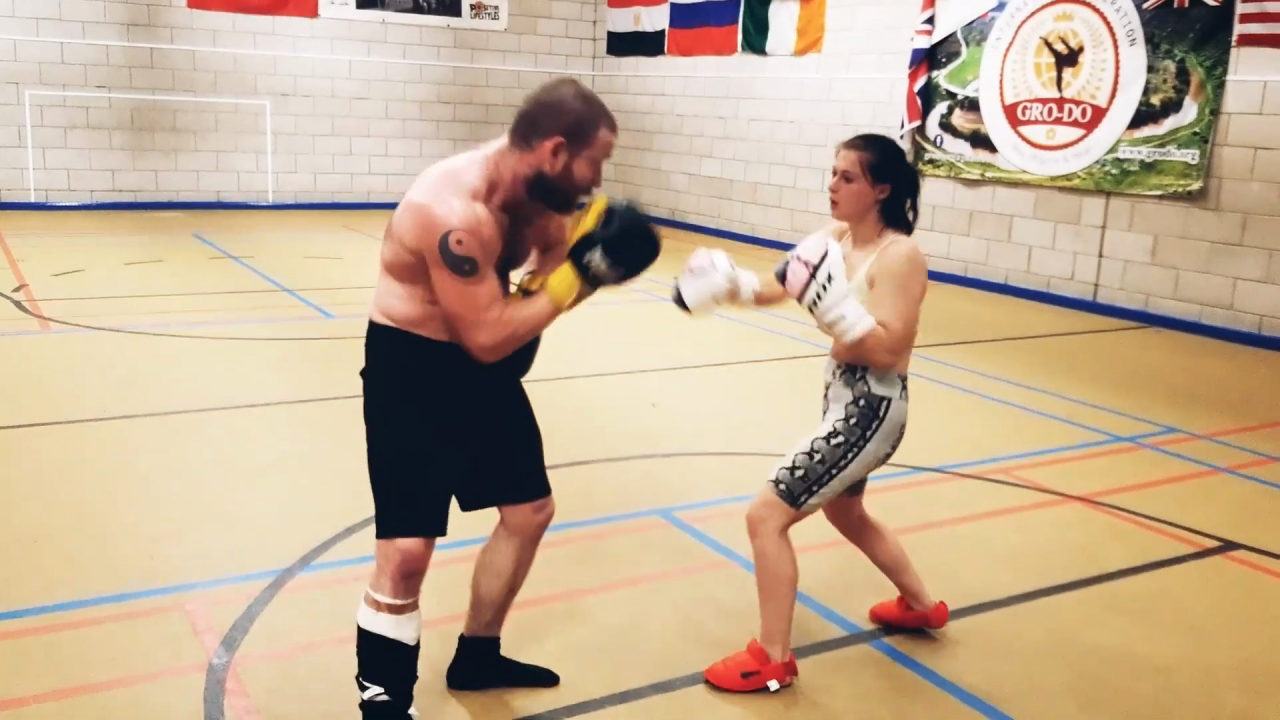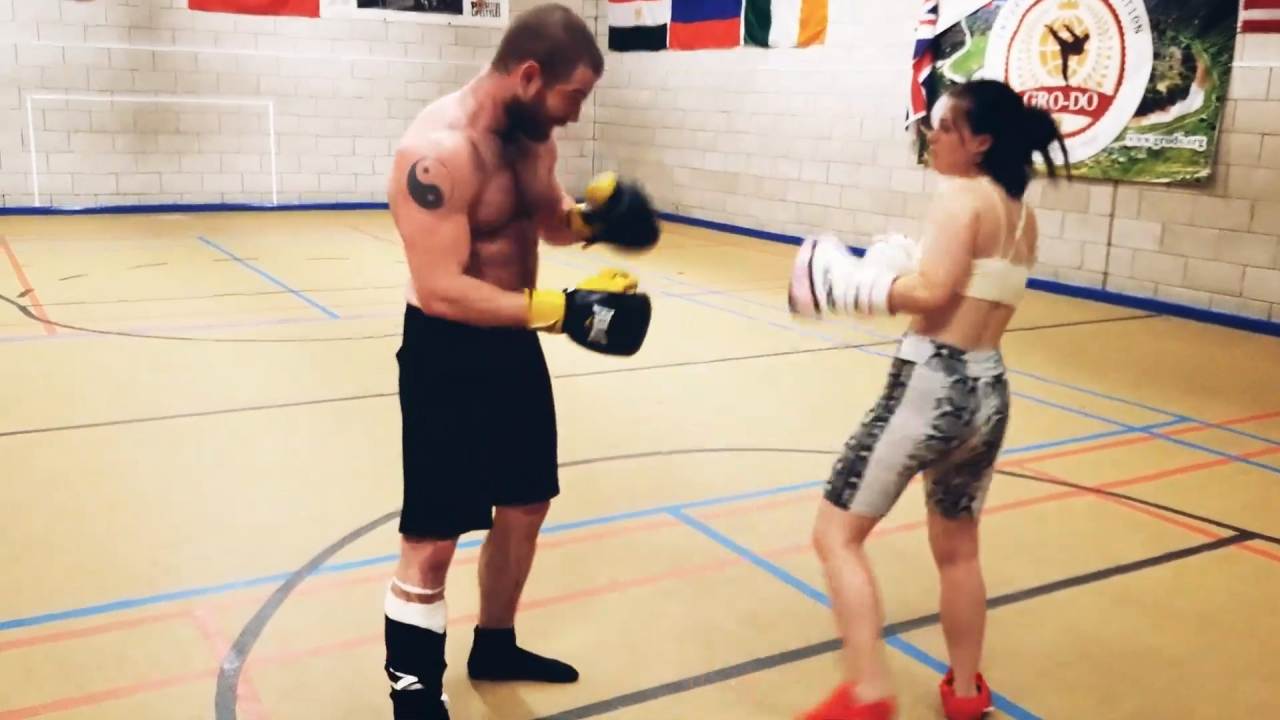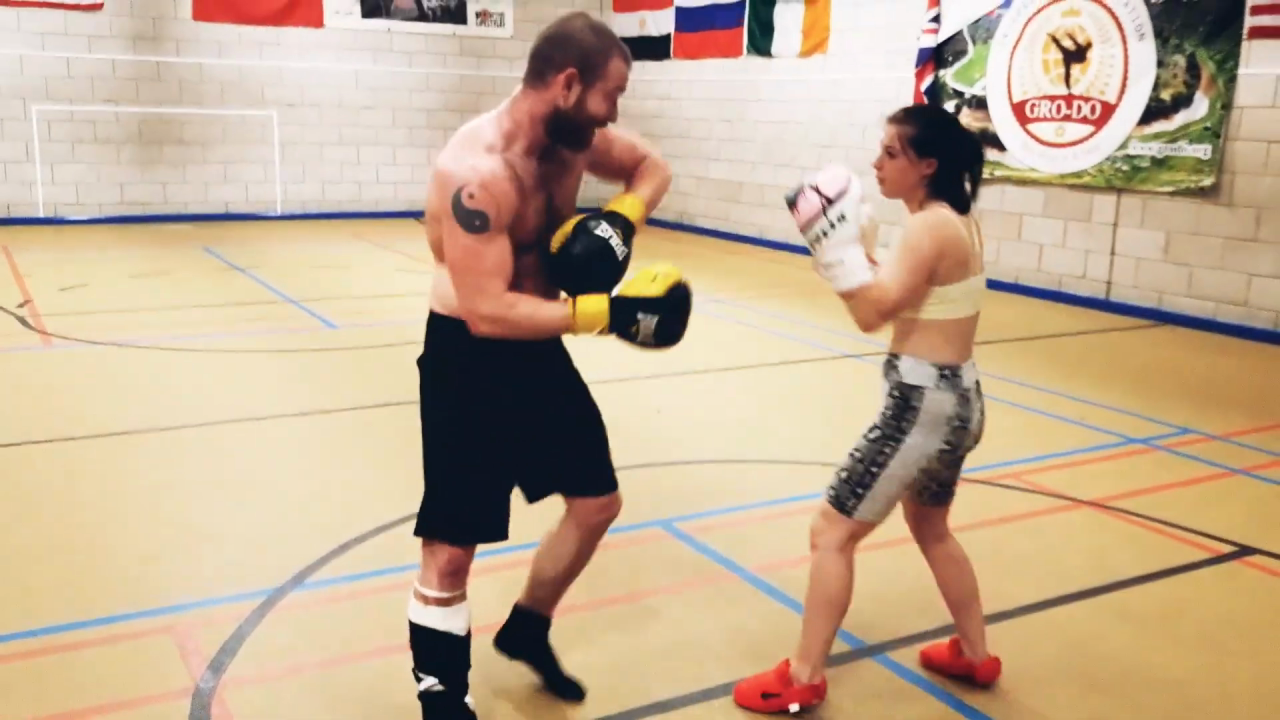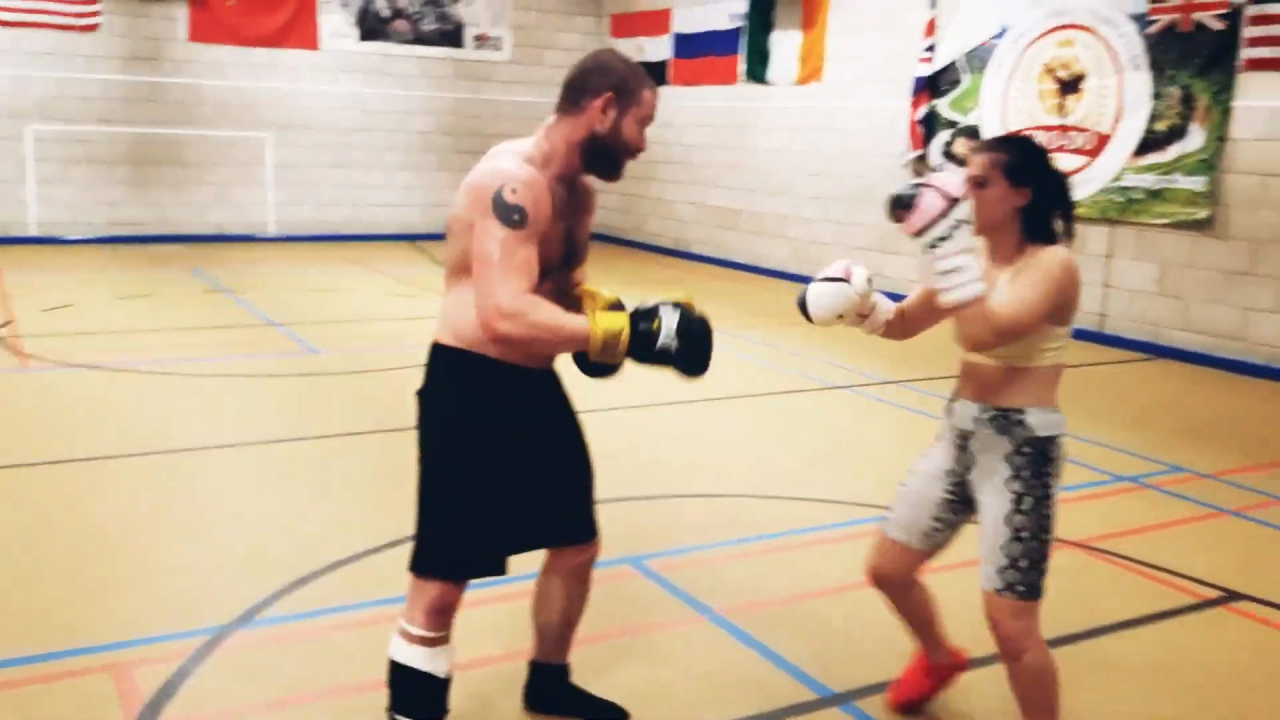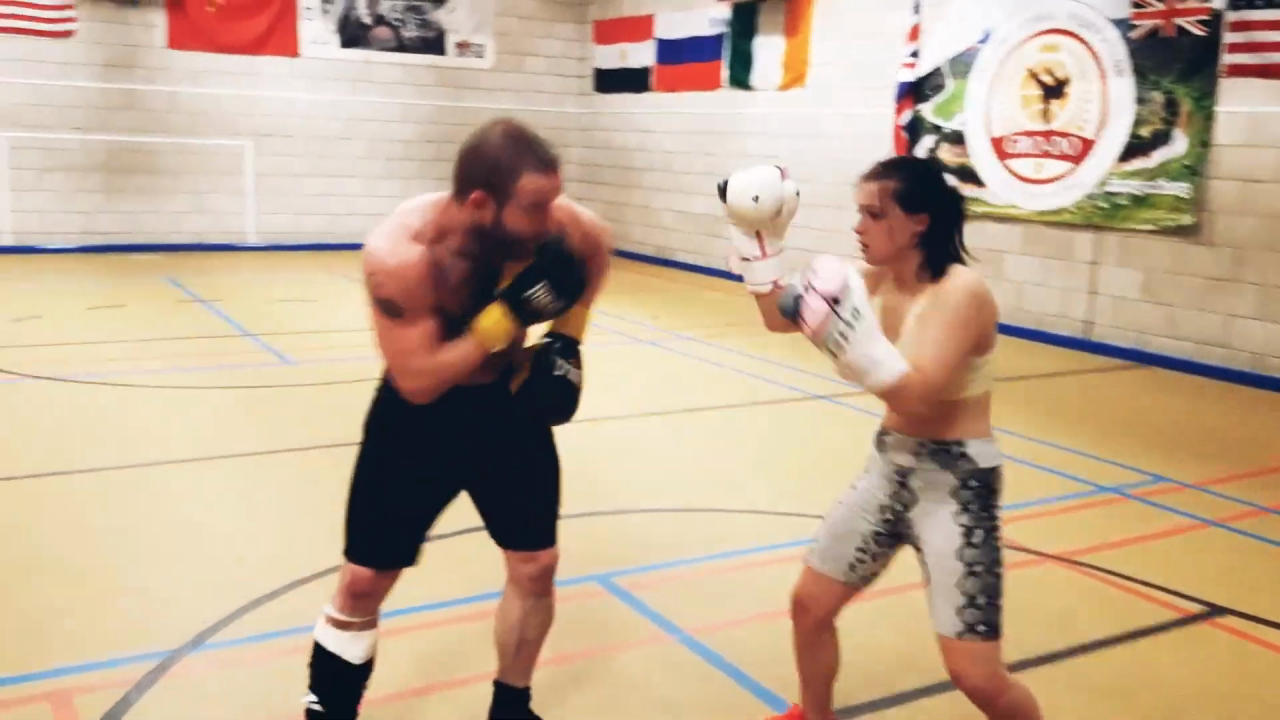
dt=1s
person 1, frame 1
left shoulder: (535, 182)
right shoulder: (456, 213)
left elbow: (555, 247)
right elbow: (488, 337)
left wrist: (538, 289)
right wrist: (577, 277)
left hip: (478, 362)
right hip: (409, 368)
left knee: (528, 511)
right knee: (406, 549)
left ankle: (477, 656)
person 1, frame 2
left shoulder: (531, 138)
right shoulder: (440, 148)
left elbow: (550, 225)
right elbow: (440, 288)
left wrist: (595, 214)
right wrist: (563, 309)
left hip: (514, 345)
right hip: (448, 354)
left knee: (526, 507)
right knee: (431, 543)
left ankle: (494, 646)
person 1, frame 3
left shoulder: (575, 134)
right shoulder: (478, 170)
left elbow: (653, 166)
right elbow: (484, 311)
left wrist: (619, 221)
right wrist: (611, 313)
left hip: (540, 351)
right hip: (468, 361)
left knee: (596, 500)
right knee: (451, 550)
left ankle: (527, 627)
person 1, frame 4
left shoulder: (578, 190)
right shoulder: (515, 180)
right elbow: (503, 318)
left wrist: (597, 315)
right wrist: (625, 327)
left hip: (536, 390)
right hip: (469, 392)
left knee: (577, 549)
right knee: (439, 587)
person 1, frame 5
left shoulder: (550, 222)
right shoulder: (398, 252)
left elbow: (597, 244)
right elbow: (417, 381)
left wrist: (565, 339)
right wrist: (507, 316)
left hip: (510, 398)
right hip: (420, 407)
left knee: (535, 566)
right knee: (363, 579)
person 2, frame 1
left shoulder: (900, 257)
right shoulder: (839, 237)
left elbow: (889, 352)
right elbow: (787, 290)
left wrist: (827, 298)
right wrist: (731, 282)
left hip: (869, 412)
right hip: (847, 403)
left knee: (766, 518)
right knee: (847, 515)
left ankle: (773, 658)
right ankle: (921, 605)
person 2, frame 2
left shoulder: (960, 195)
right shoulder: (1023, 215)
left elbow: (931, 297)
left wrist: (845, 284)
right wrist: (909, 267)
left hip: (929, 389)
right hip: (986, 395)
left knee: (836, 536)
right knee: (956, 550)
person 2, frame 3
left shoulder: (928, 227)
right shoulder: (956, 221)
left elbow: (871, 313)
left wrist: (834, 239)
right wrist: (857, 249)
left hip: (920, 403)
right hip: (956, 399)
left knee: (830, 535)
right knee: (930, 528)
left ankle: (803, 679)
right ankle: (973, 653)
person 2, frame 4
left shoulder: (1053, 266)
right shoulder: (972, 254)
left elbow: (985, 332)
right elbow: (902, 324)
left wrist: (944, 246)
right wrist: (861, 304)
left hip: (1020, 449)
right hip: (958, 433)
left knee: (1011, 622)
right knee: (887, 568)
right ankle: (936, 658)
person 2, frame 5
left shoulder: (963, 293)
right shoulder: (873, 279)
left elbow: (918, 398)
right elbow: (779, 317)
left wrist: (845, 330)
right wrist: (757, 238)
left hip: (954, 483)
right hip: (889, 469)
left knee: (975, 673)
right knee: (809, 604)
